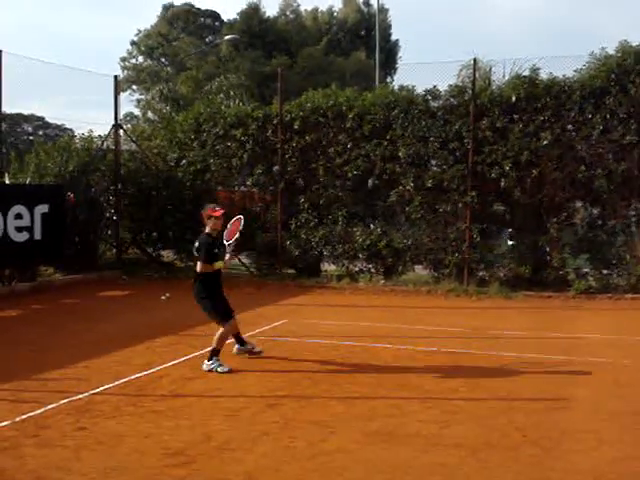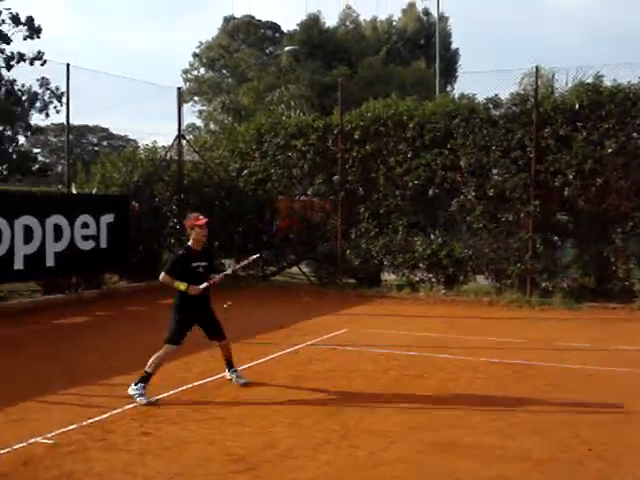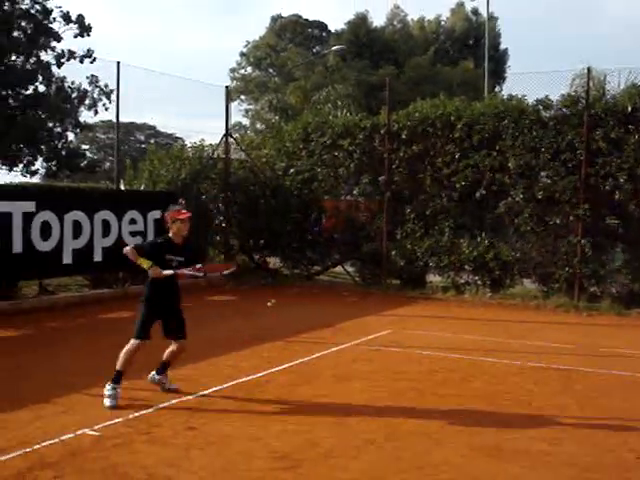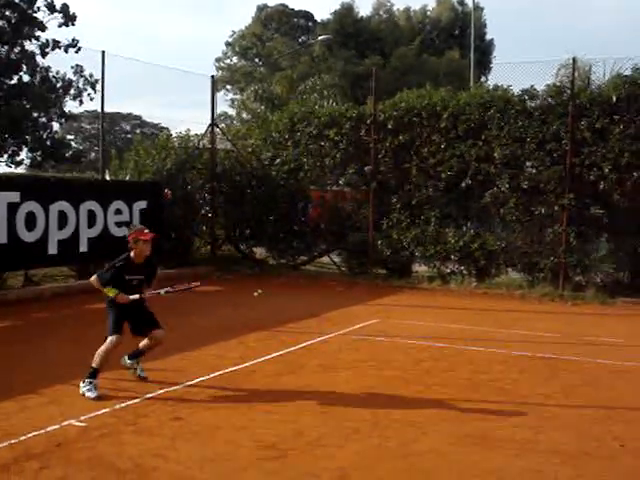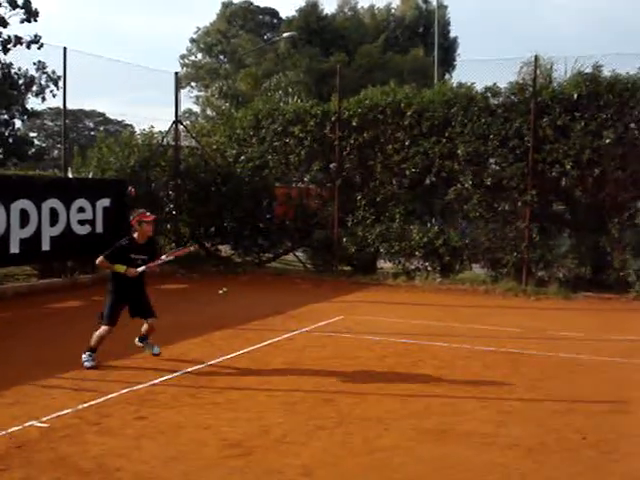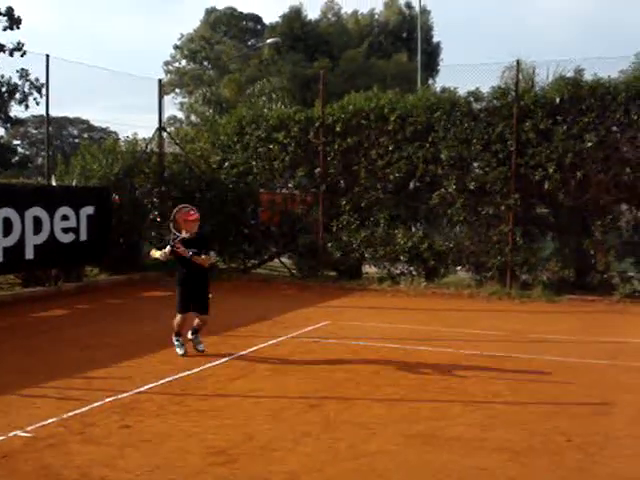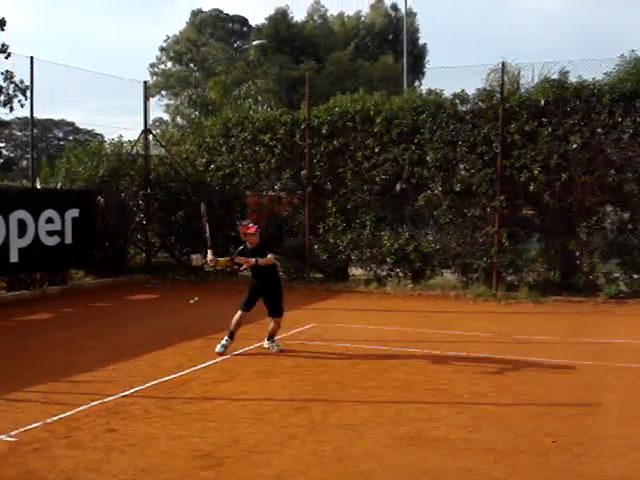
dt=0.4s
person 1, frame 1
left shoulder: (214, 239)
right shoulder: (205, 242)
right elbow: (201, 268)
left wrist: (223, 260)
right wrist: (221, 263)
left hip: (214, 288)
right hip: (205, 291)
left knee: (230, 320)
right knee: (227, 325)
left ankle: (241, 344)
right ankle: (211, 360)
person 1, frame 2
left shoulder: (205, 254)
right shoulder: (181, 255)
right elbow: (163, 277)
right wrist: (186, 287)
left hip: (203, 306)
right hip: (184, 308)
left knee: (223, 341)
right knee: (170, 348)
left ankle: (231, 370)
right ankle: (140, 385)
person 1, frame 3
left shoulder: (187, 249)
right shoulder: (158, 245)
right elbow: (128, 250)
right wrist: (149, 266)
left hip: (172, 300)
right hip: (153, 299)
left knee: (179, 344)
right knee: (137, 342)
left ankle: (159, 374)
right ankle: (113, 385)
person 1, frame 4
left shoulder: (150, 265)
right shoulder: (119, 265)
right elbow: (94, 280)
left wrist: (144, 292)
right wrist: (115, 294)
left hip: (137, 303)
right hip: (118, 305)
left knee: (158, 335)
right knee: (114, 340)
left ankle: (132, 359)
right ankle: (89, 381)
person 1, frame 5
left shoulder: (151, 244)
right shoulder: (124, 245)
right elbow: (100, 262)
right wrist: (123, 269)
left hip: (137, 288)
right hip: (118, 289)
left knee: (151, 322)
right knee: (107, 328)
left ankle: (143, 340)
right ankle: (89, 354)
person 1, frame 6
left shoulder: (202, 239)
right shoulder: (176, 241)
left elbow: (206, 262)
right elbow: (153, 252)
left wrist: (188, 254)
right wrist: (160, 254)
left hip: (201, 282)
right hip: (184, 282)
left knee: (203, 318)
right knee: (182, 316)
left ankle: (193, 334)
right ankle: (177, 338)
person 1, frame 7
left shoulder: (265, 245)
right shoulder: (243, 251)
left elbow: (271, 259)
left wrist: (254, 261)
right wrist: (213, 259)
left hip: (272, 285)
right hip: (256, 284)
left knee: (277, 320)
right knee: (241, 314)
left ankle: (269, 341)
right ankle: (228, 339)
